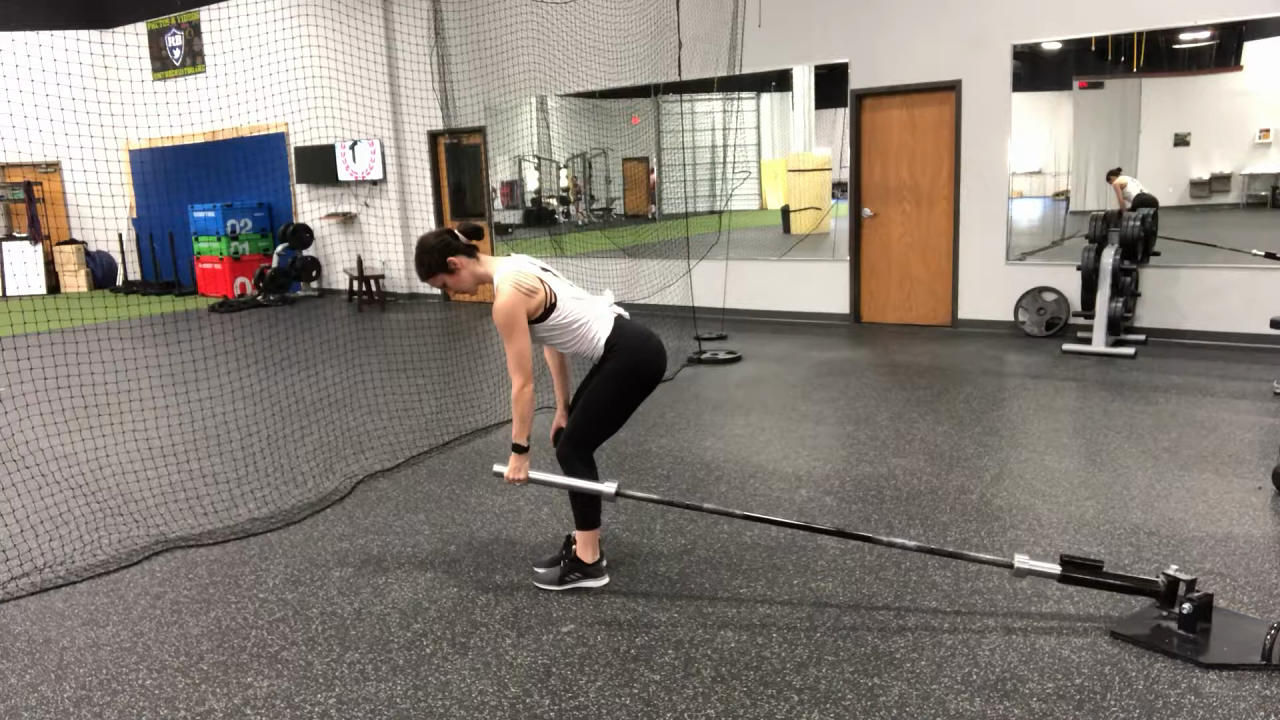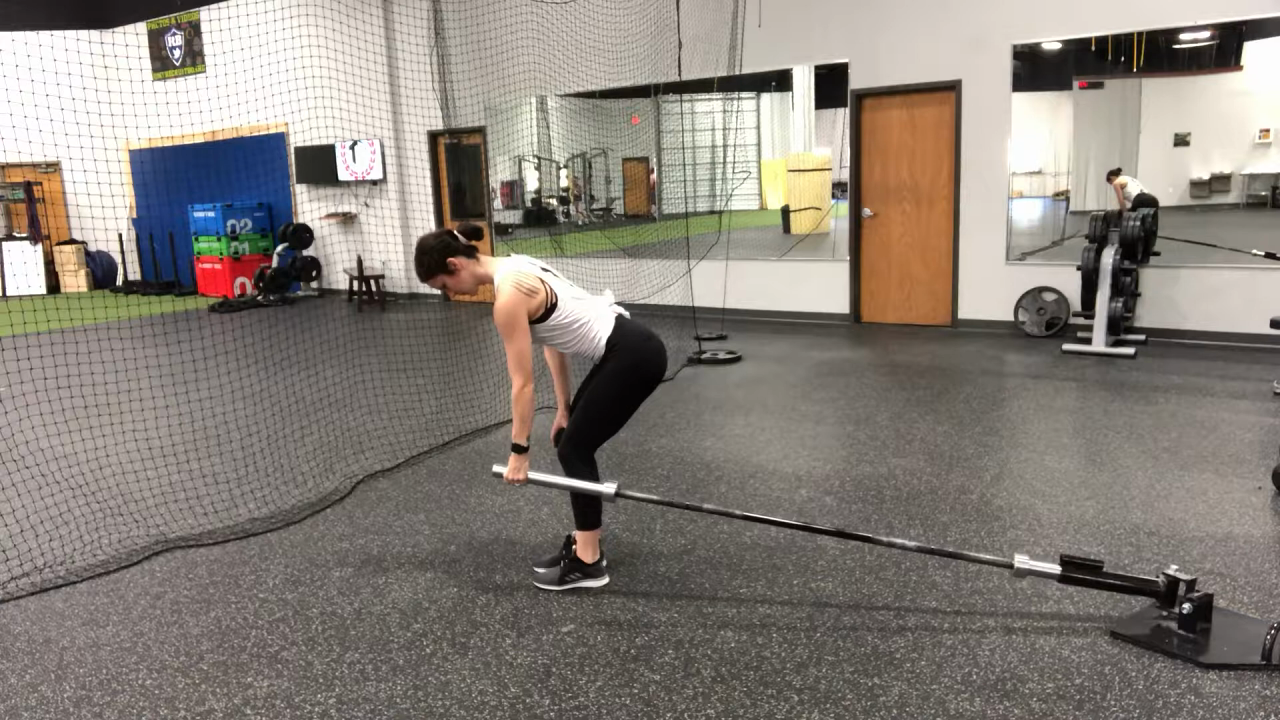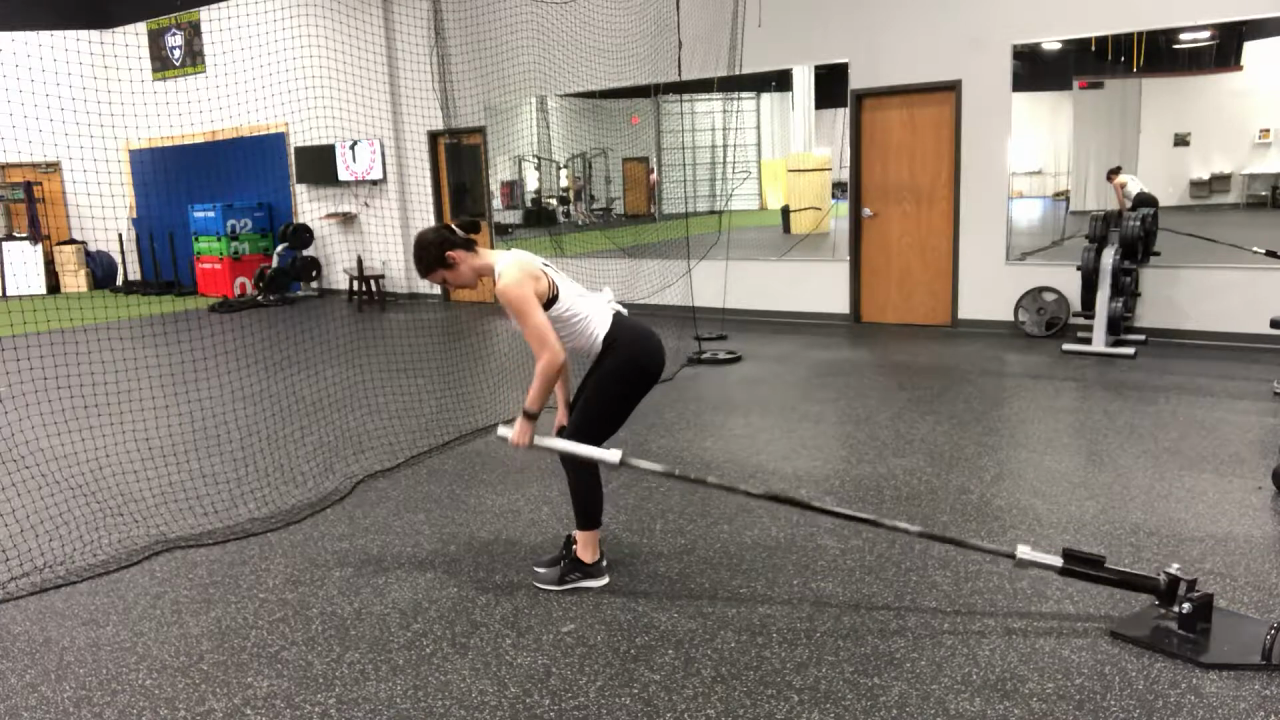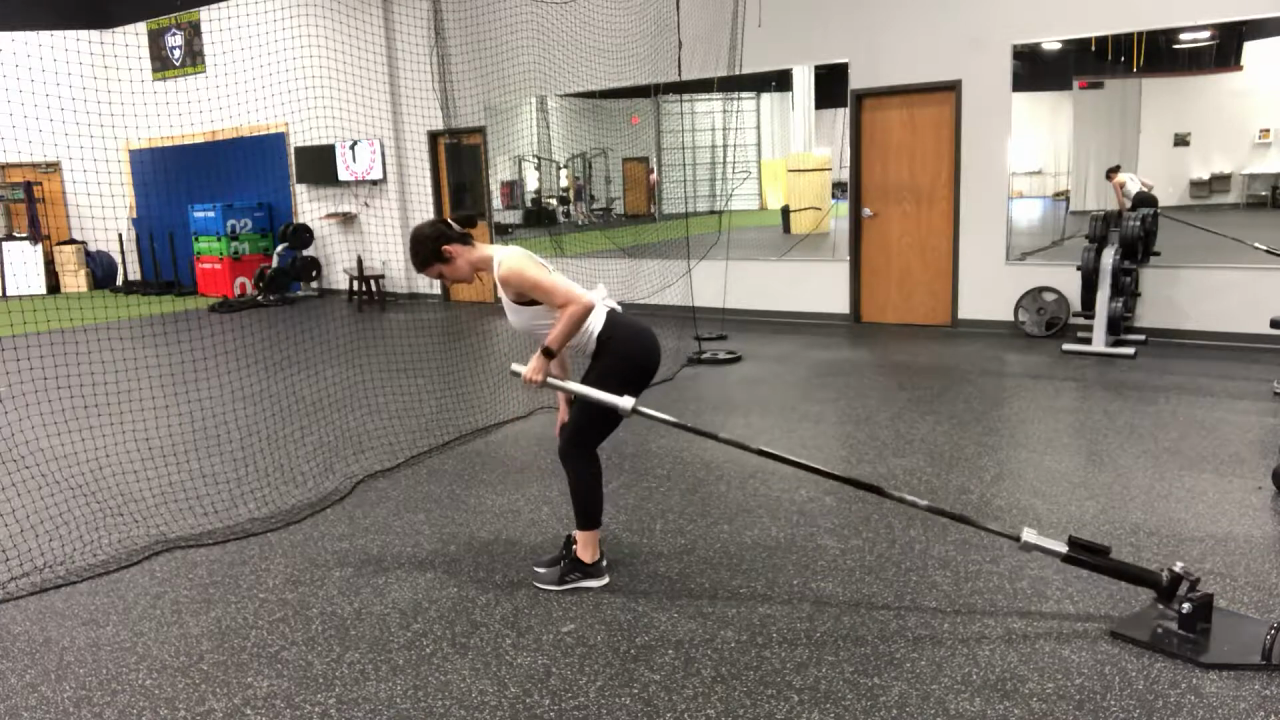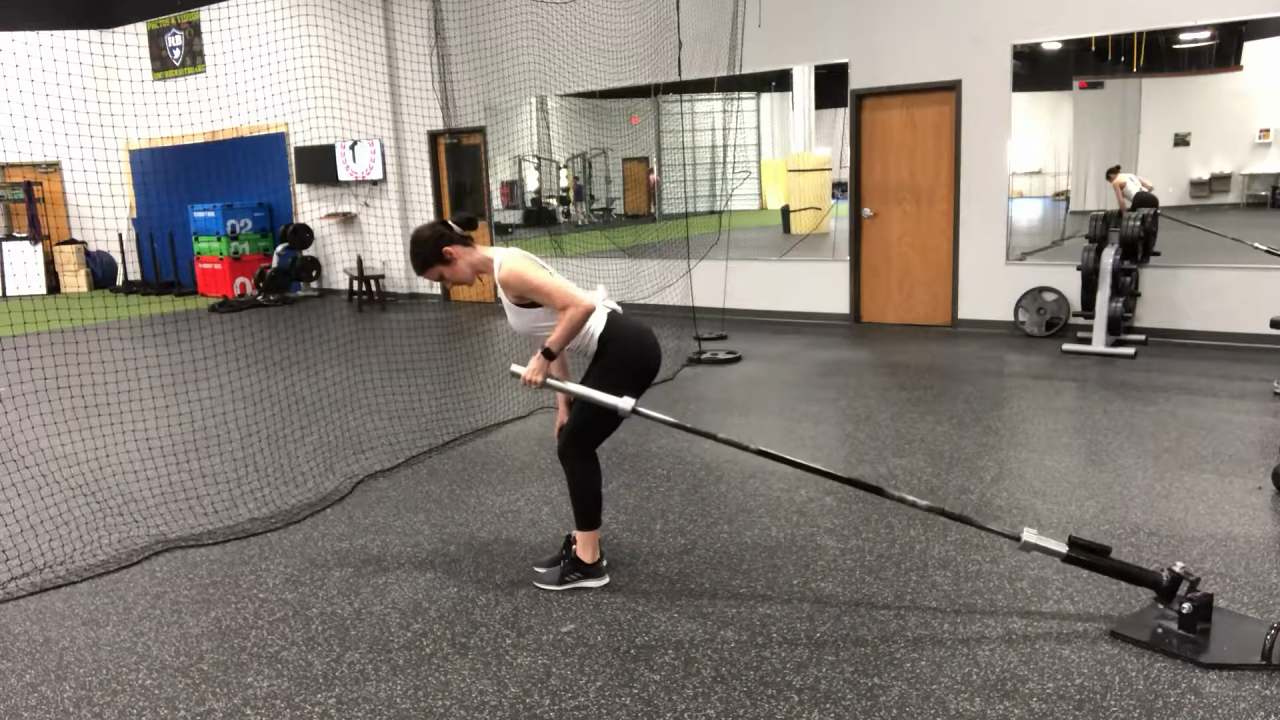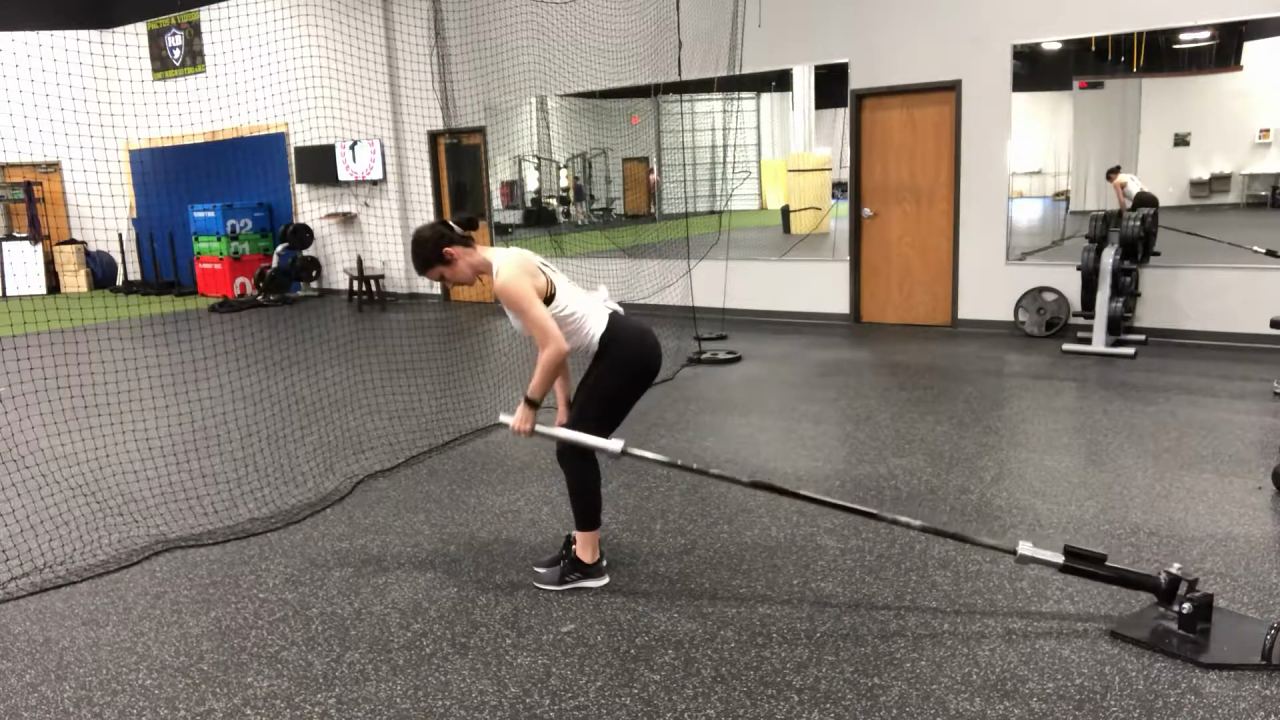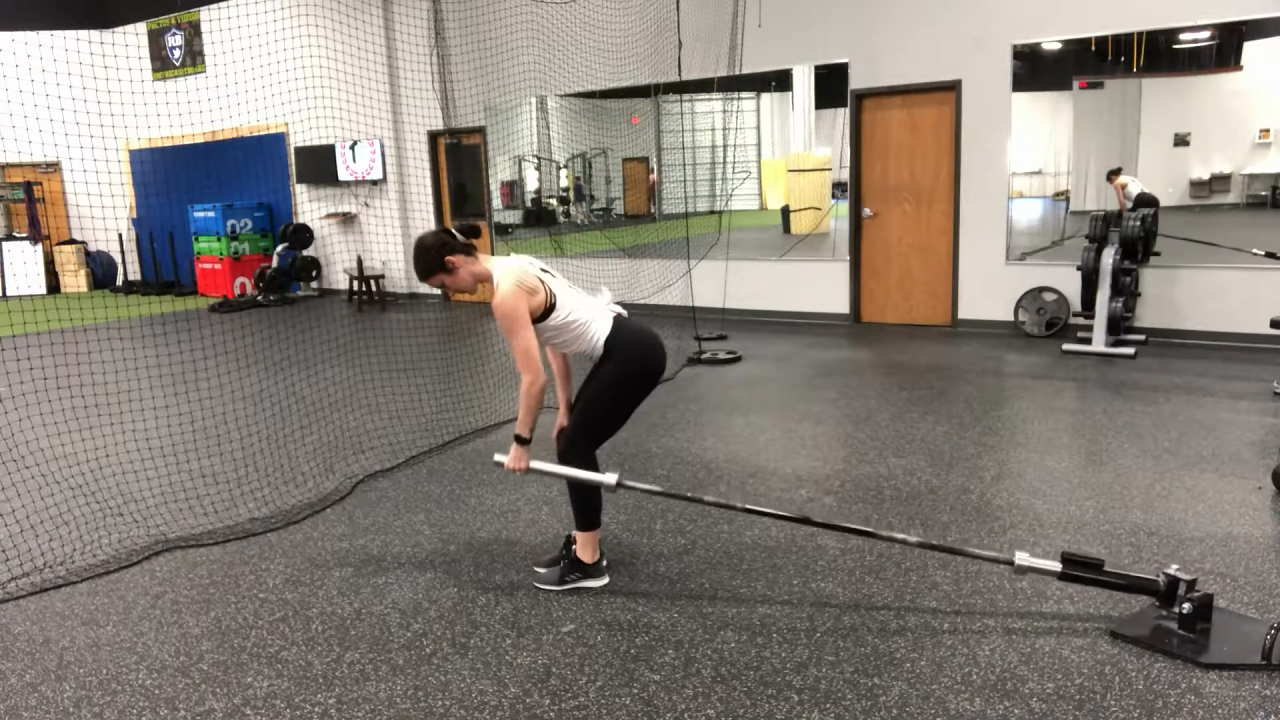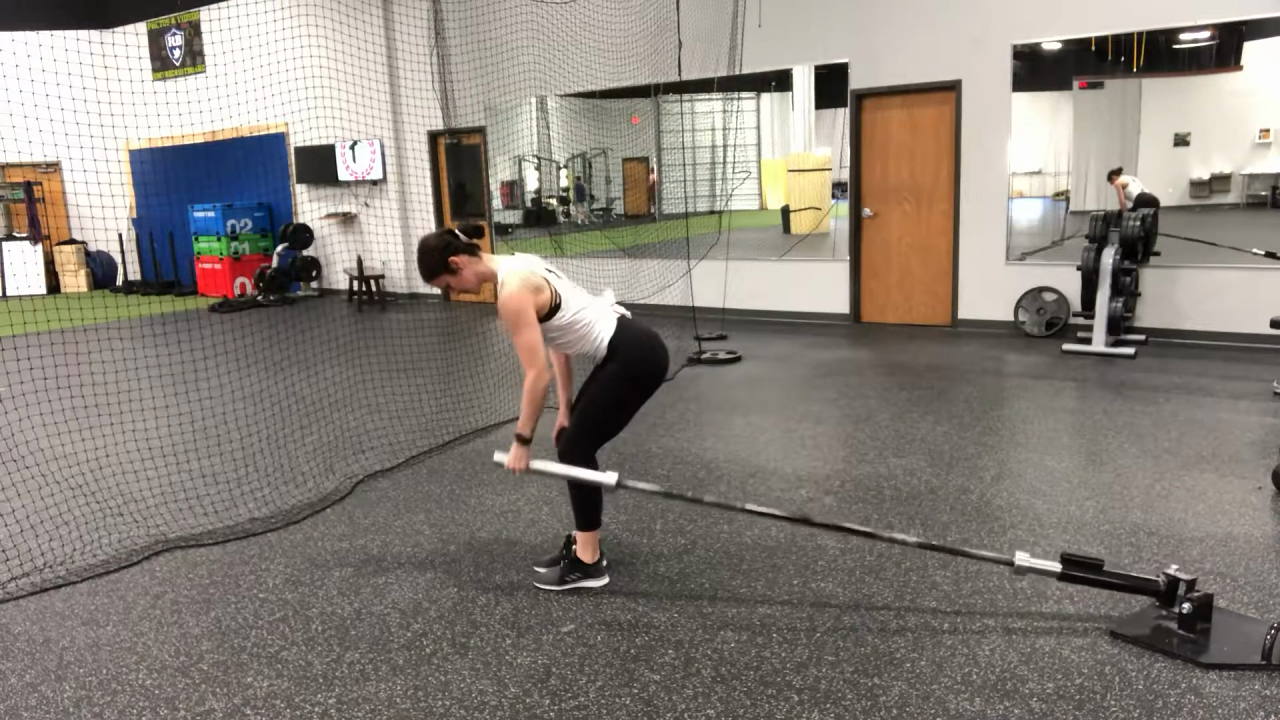
dt=0.3s
person 1, frame 1
left shoulder: (508, 295)
right shoulder: (515, 267)
left elbow: (523, 383)
left wrist: (519, 451)
right wrist: (563, 408)
left hip: (633, 356)
right hip: (623, 348)
left knee: (573, 449)
right knee: (567, 440)
left ankle: (588, 563)
right ankle: (583, 543)
person 1, frame 2
left shoulder: (509, 296)
right shoulder: (514, 268)
left elbow: (523, 383)
left wrist: (519, 451)
right wrist: (564, 409)
left hip: (634, 356)
right hip: (623, 349)
left knee: (574, 449)
right knee: (570, 441)
left ankle: (588, 562)
right ankle: (582, 543)
person 1, frame 3
left shoulder: (509, 280)
right shoulder: (513, 265)
left elbow: (551, 359)
right elbow: (555, 345)
left wrist: (528, 418)
right wrist: (564, 407)
left hip: (632, 353)
right hip: (622, 347)
right knee: (572, 443)
left ankle: (588, 563)
right ankle: (583, 542)
person 1, frame 4
left shoulder: (509, 268)
right shoulder: (506, 264)
left elbow: (581, 305)
right elbow: (555, 325)
left wrist: (543, 357)
right wrist: (565, 400)
left hip: (627, 349)
right hip: (617, 346)
left knee: (576, 447)
right knee: (573, 442)
left ankle: (588, 562)
right ankle: (583, 544)
person 1, frame 5
left shoulder: (509, 271)
right shoulder: (507, 265)
left elbow: (582, 306)
right elbow: (553, 329)
left wrist: (541, 359)
right wrist: (565, 402)
left hip: (627, 350)
right hip: (619, 346)
left knee: (574, 448)
right knee: (574, 444)
left ankle: (588, 564)
right ankle: (583, 543)
person 1, frame 6
left shoulder: (507, 278)
right shoulder: (510, 264)
left elbow: (555, 349)
right elbow: (555, 342)
left wrist: (529, 405)
right wrist: (564, 405)
left hip: (628, 352)
right hip: (620, 346)
left knee: (574, 450)
right knee: (575, 444)
left ankle: (588, 563)
right ankle: (582, 544)
person 1, frame 7
left shoulder: (507, 293)
right shoulder: (513, 267)
left elbow: (533, 378)
left wrist: (521, 442)
right wrist: (566, 409)
left hip: (633, 355)
right hip: (624, 347)
left knee: (575, 448)
right knee: (572, 442)
left ankle: (588, 562)
right ankle: (583, 544)
person 1, frame 8
left shoulder: (512, 292)
right shoulder: (517, 267)
left elbow: (538, 376)
left wrist: (521, 441)
right wrist: (566, 408)
left hip: (636, 357)
right hip: (623, 350)
left knee: (575, 449)
right knee: (572, 443)
left ankle: (588, 562)
right ankle: (582, 545)
